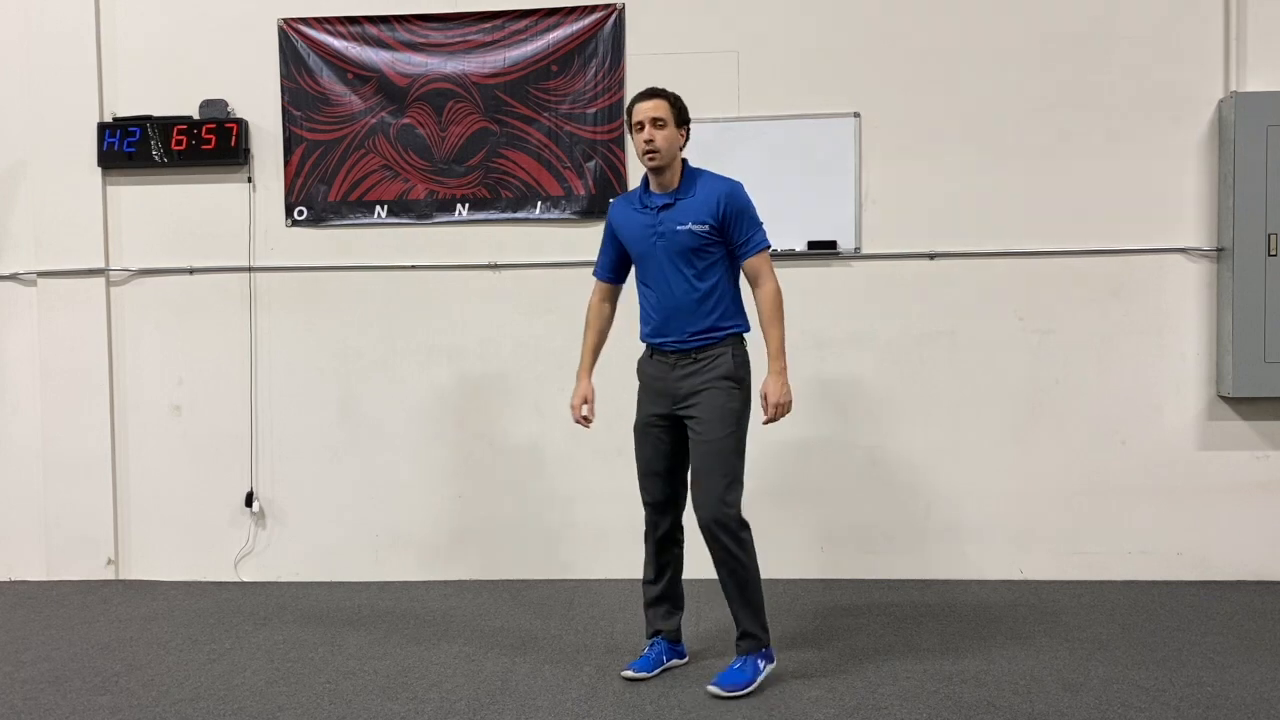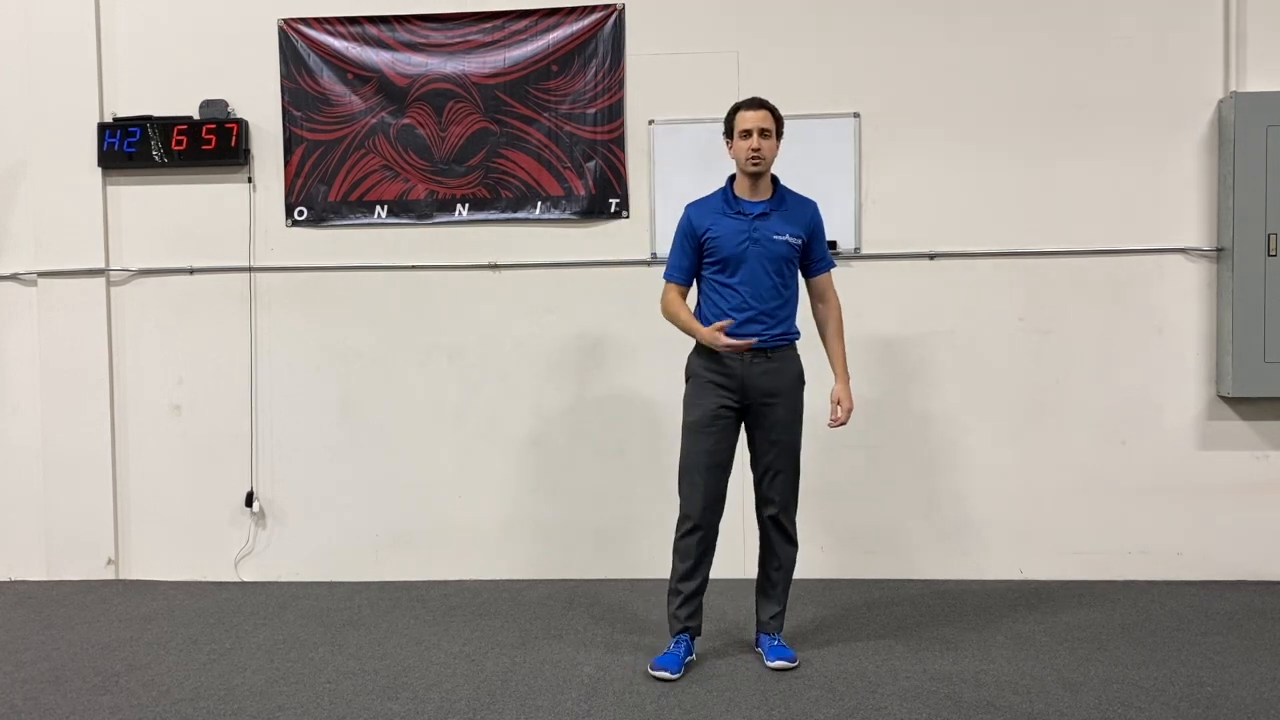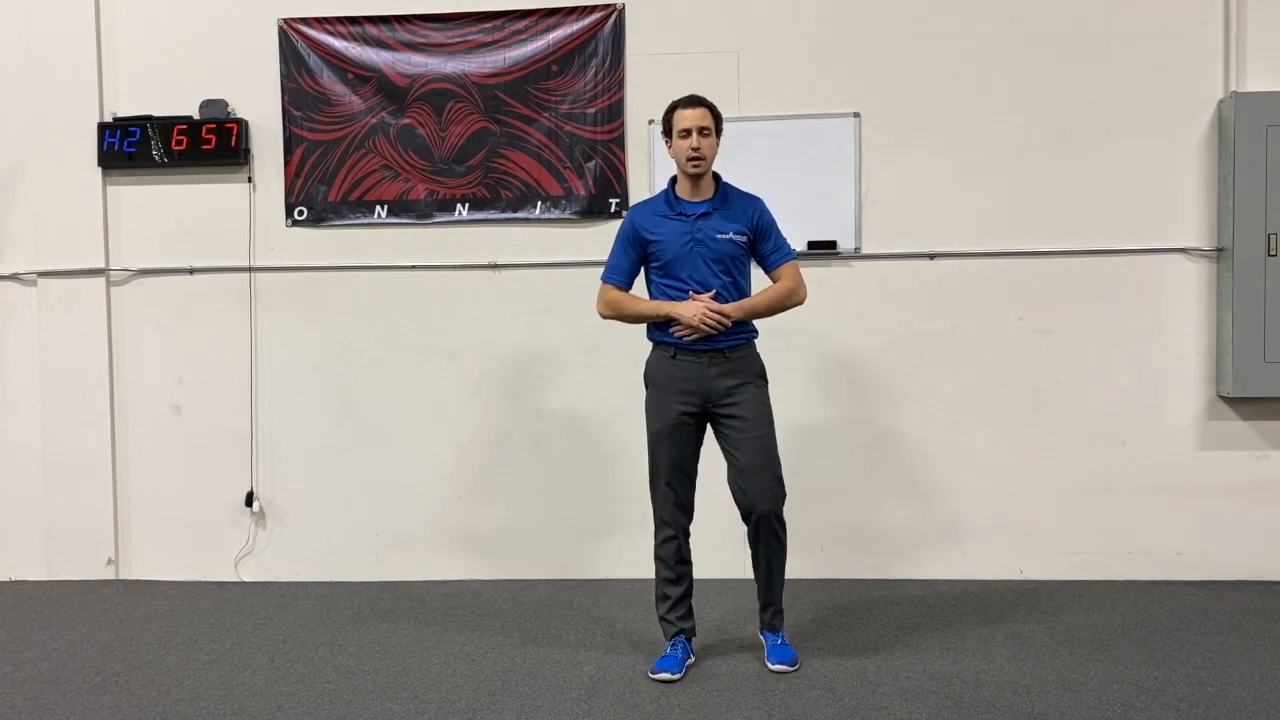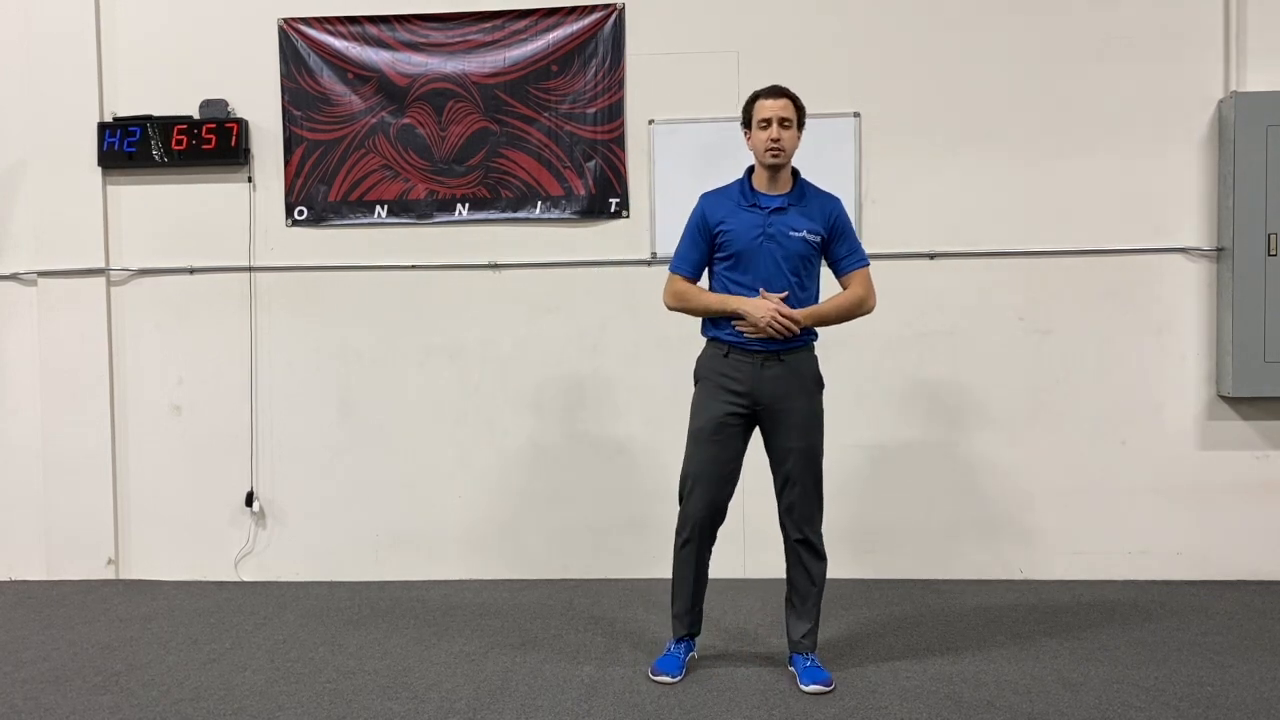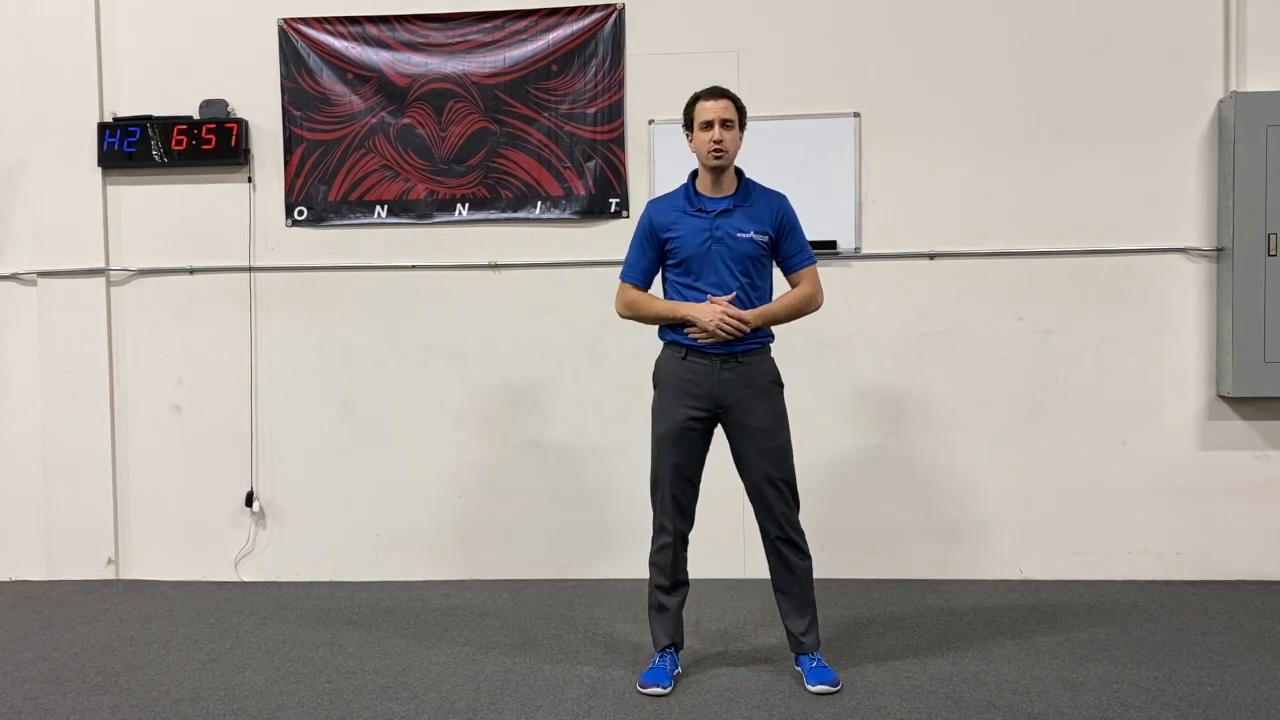
dt=1s
person 1, frame 1
left shoulder: (724, 195)
right shoulder: (621, 213)
left elbow: (764, 282)
right elbow: (604, 297)
left wrist: (777, 369)
right wrist: (585, 374)
left hip: (717, 367)
right hip: (655, 372)
left knee: (717, 509)
right knee: (658, 514)
left ankle: (754, 647)
right ankle: (665, 637)
person 1, frame 2
left shoulder: (804, 214)
right shoulder: (699, 215)
left elbow: (824, 299)
right elbow: (671, 297)
left wrist: (841, 377)
right wrist: (704, 333)
left hip: (779, 370)
right hip: (712, 370)
left knee: (777, 508)
right knee: (698, 507)
left ankle: (769, 628)
right ankle: (682, 633)
person 1, frame 3
left shoulder: (749, 210)
right shoulder: (643, 219)
left elbow: (793, 288)
right elbow: (609, 301)
left wrist: (729, 310)
right wrist: (677, 308)
left hip: (738, 368)
right hip: (671, 372)
left knee: (763, 501)
right knee: (672, 513)
left ankle: (773, 624)
right ankle: (678, 636)
person 1, frame 4
left shoulder: (825, 209)
right shoulder: (714, 206)
left elbow: (862, 295)
right elbow: (675, 291)
left wrist: (799, 317)
right wrist: (742, 306)
left hip: (794, 372)
right hip: (724, 369)
left knee: (802, 518)
right knee: (698, 510)
left ankle: (802, 647)
right ankle: (683, 636)
person 1, frame 5
left shoulder: (772, 207)
right shoulder: (660, 213)
left elbow: (810, 291)
right elbow: (628, 300)
left wrist: (748, 317)
right wrist: (693, 310)
left hip: (752, 372)
right hip: (682, 373)
left knee: (780, 514)
right knee: (671, 518)
left ankle: (806, 647)
right ankle: (666, 649)
